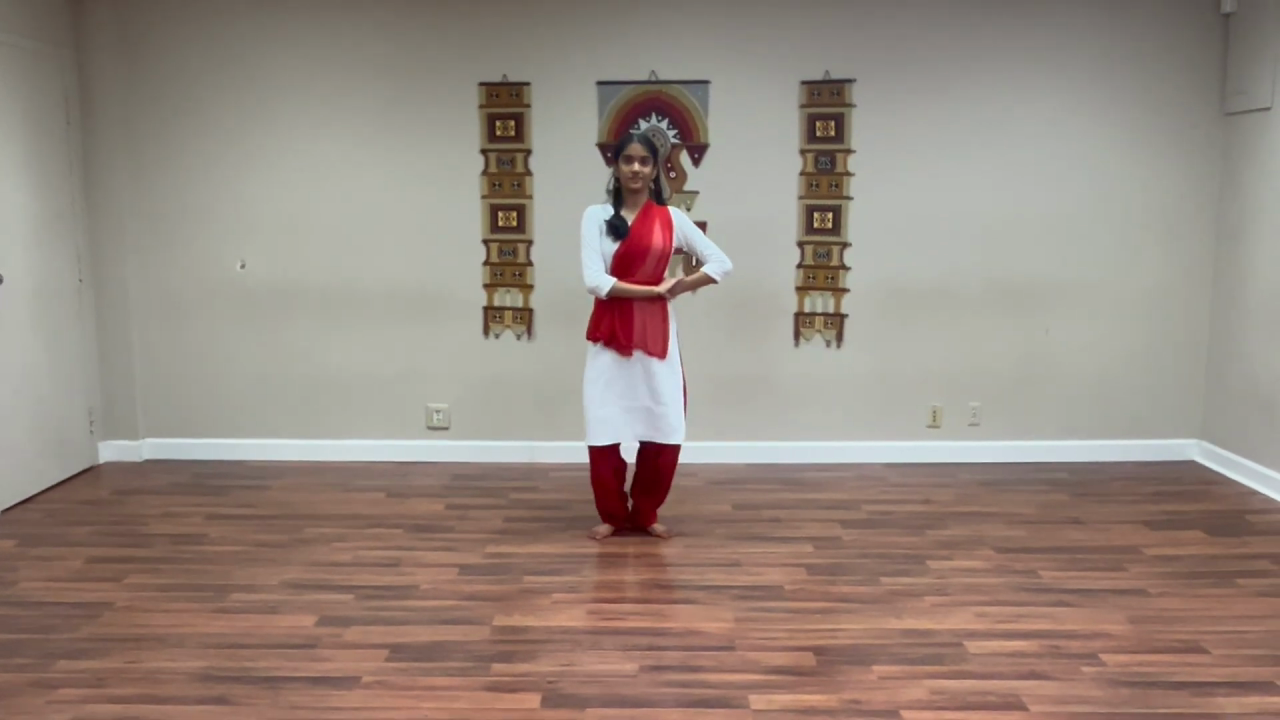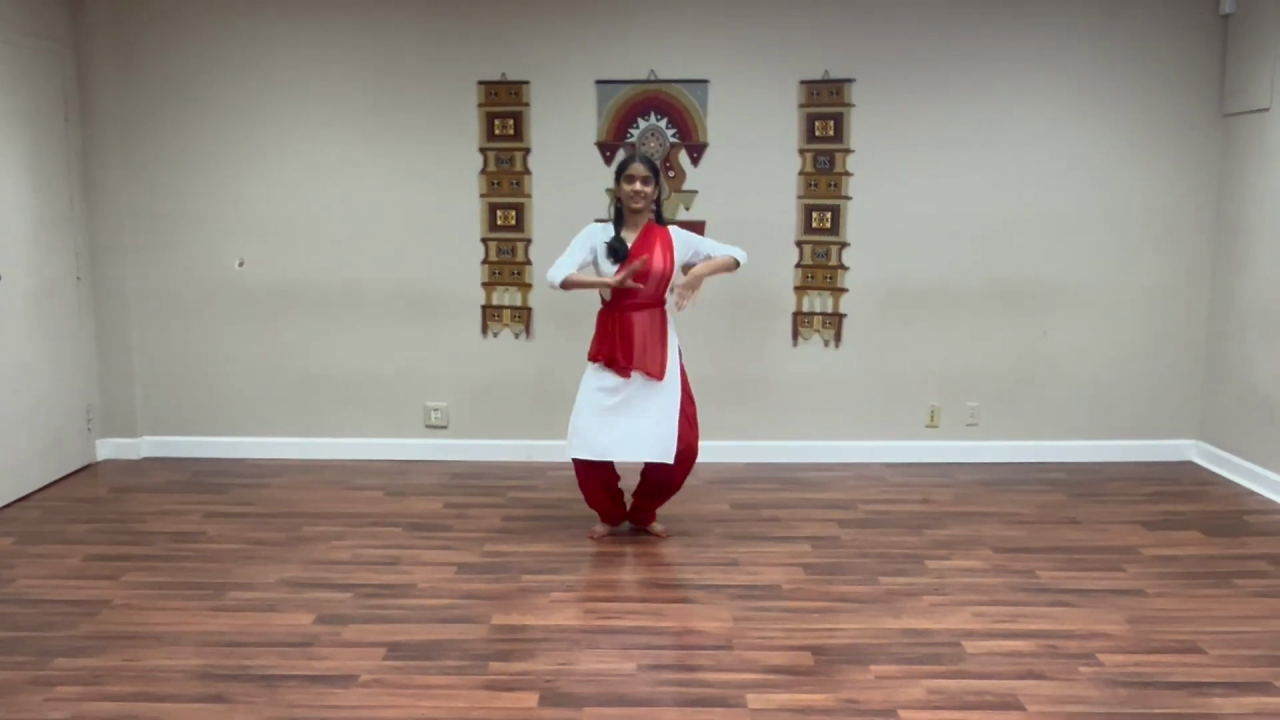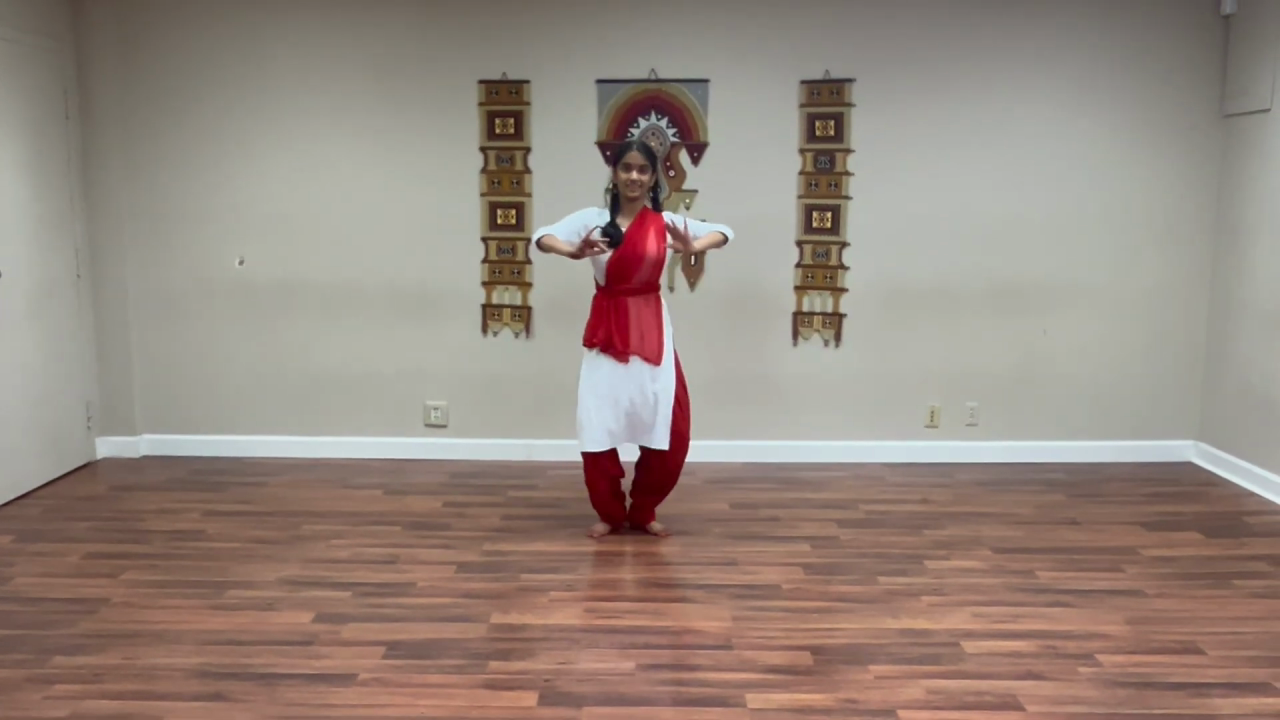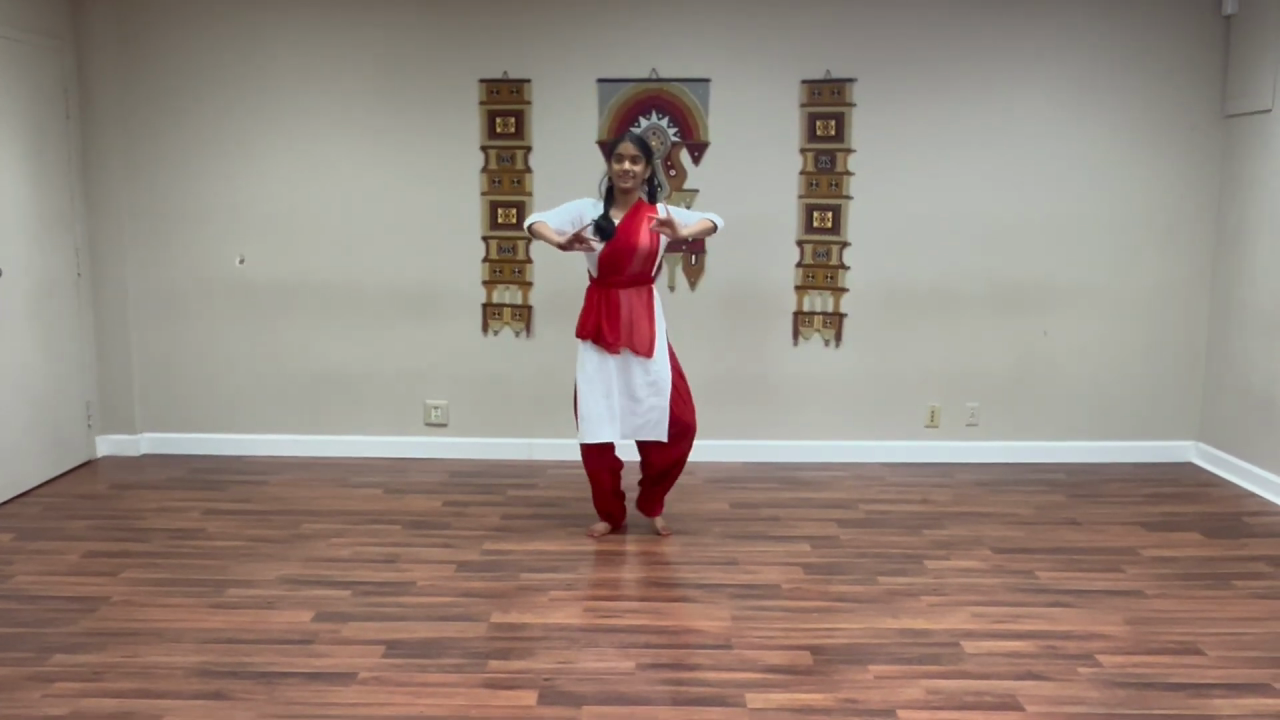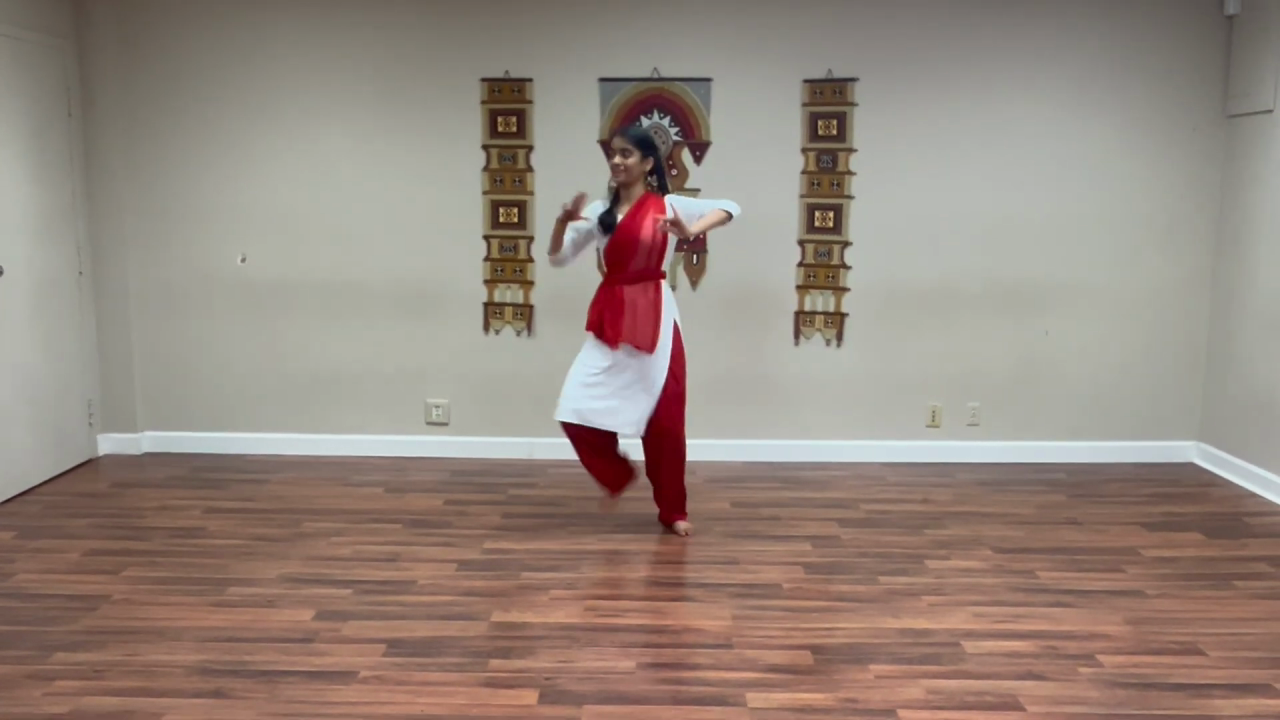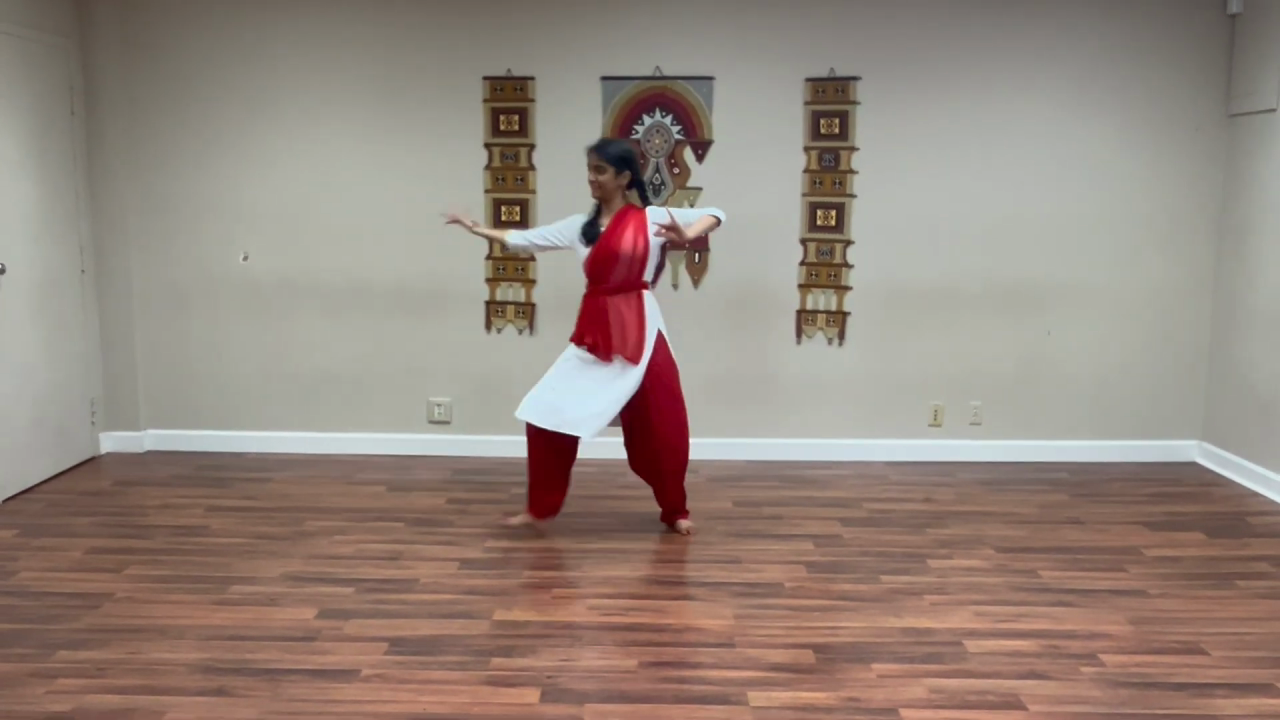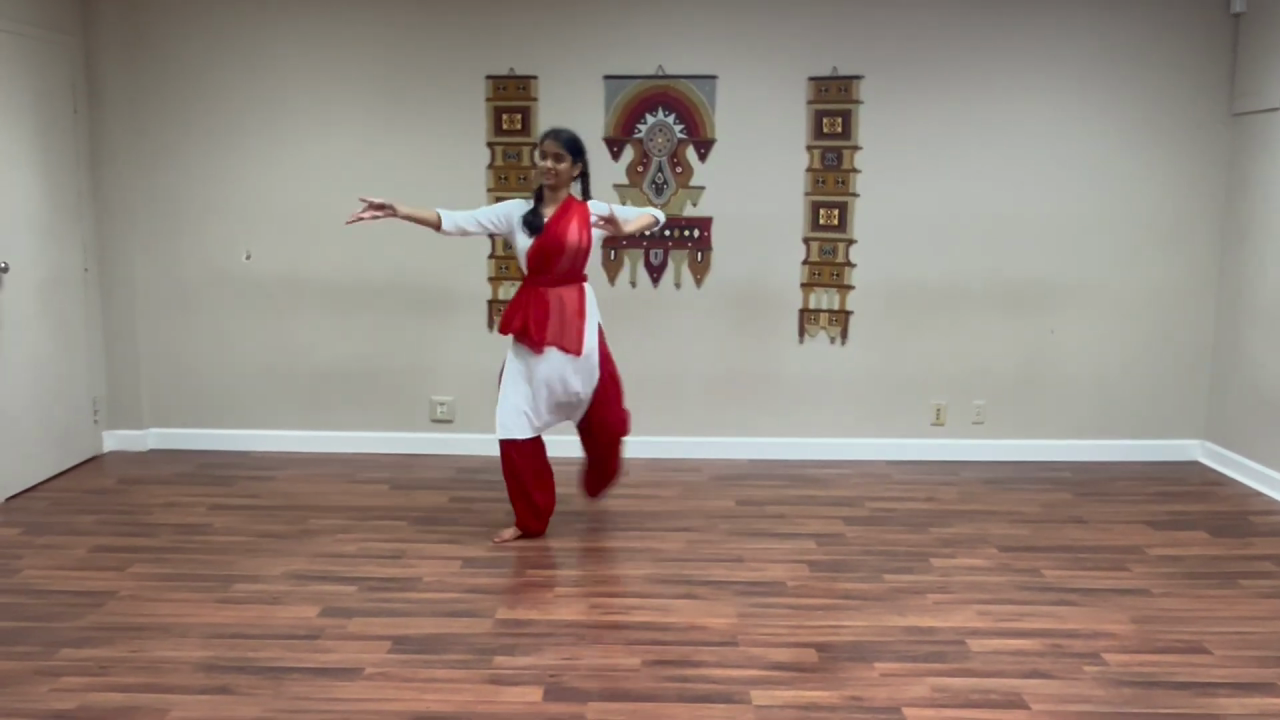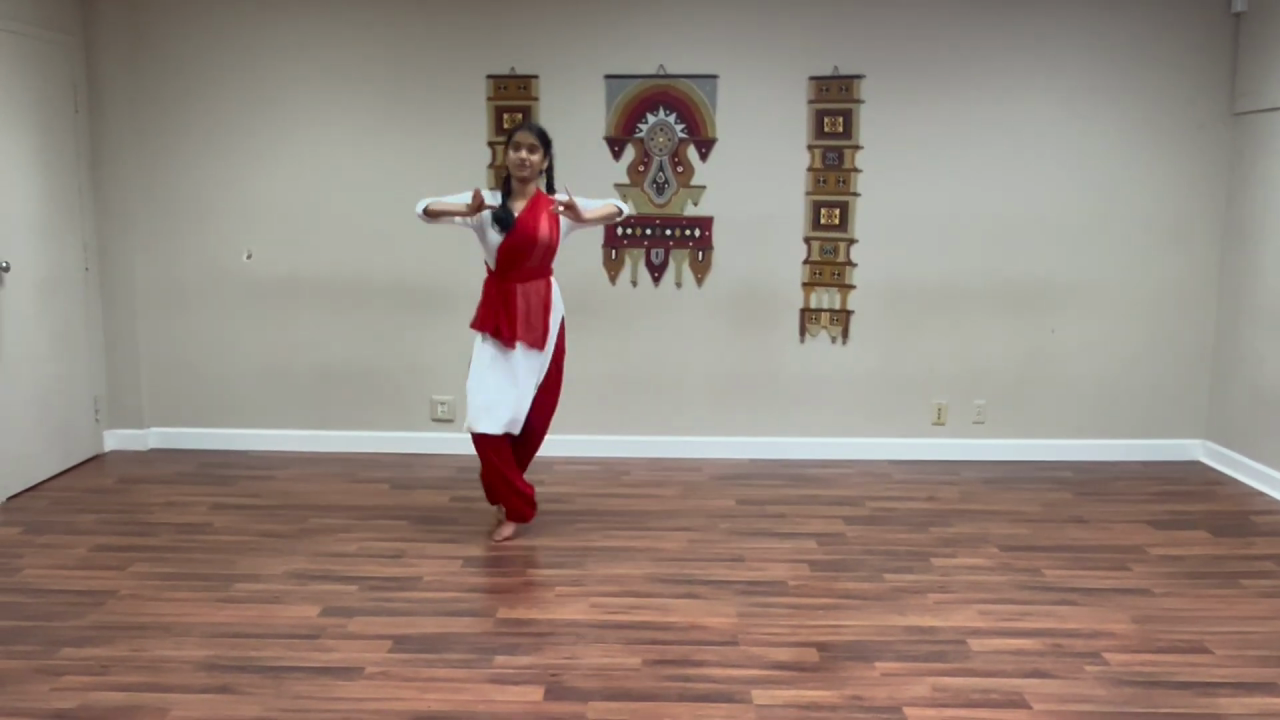
dt=0.3s
person 1, frame 1
left shoulder: (671, 218)
right shoulder: (596, 215)
left elbow: (721, 264)
right elbow: (594, 281)
left wrist: (675, 290)
right wrist: (655, 290)
left hip: (656, 331)
right hip: (610, 333)
left knee: (665, 430)
right knee: (603, 430)
left ankle: (645, 513)
right ankle: (612, 514)
person 1, frame 2
left shoulder: (673, 237)
right shoulder: (597, 235)
left elbow: (735, 255)
right elbow: (555, 275)
left wrist: (699, 272)
right wrist: (606, 281)
left hip: (658, 349)
right hip: (610, 349)
left knee: (680, 448)
right knee: (586, 444)
left ankle: (643, 512)
right ankle: (611, 513)
person 1, frame 3
left shoulder: (666, 223)
right shoulder: (592, 219)
left elbow: (723, 231)
right elbow: (542, 236)
left wrist: (694, 246)
right wrist: (574, 251)
left hip: (652, 332)
right hip: (606, 334)
left knee: (671, 434)
right knee: (597, 432)
left ankle: (643, 511)
right ankle: (610, 513)
person 1, frame 4
left shoulder: (660, 213)
right shoulder: (586, 210)
left elbow: (713, 221)
right elbow: (534, 222)
left wrist: (681, 234)
right wrist: (561, 242)
left hip: (645, 323)
right hip: (599, 323)
left knee: (677, 420)
right knee: (597, 424)
left ankle: (652, 501)
right ankle: (610, 513)
person 1, frame 5
left shoulder: (669, 207)
right shoulder: (598, 211)
left elbow: (727, 208)
right elbow: (557, 258)
left wrist: (691, 231)
right wrist: (565, 222)
left hip: (655, 318)
right hip: (609, 319)
left knee: (664, 422)
right knee: (578, 411)
left ankle: (673, 511)
right ankle: (616, 475)
person 1, frame 6
left shoulder: (652, 219)
right shoulder: (580, 225)
left elbow: (714, 216)
right elbow: (526, 240)
left wrist: (687, 235)
right wrist: (476, 228)
left hip: (639, 330)
right hip: (593, 332)
left knee: (663, 430)
right knee: (545, 414)
left ankle: (675, 510)
right ankle: (541, 507)
person 1, frame 7
left shoulder: (594, 212)
right shoulder: (516, 212)
left elbow: (654, 215)
right elbow: (452, 221)
left wrist: (626, 231)
right wrist: (395, 211)
left hip: (577, 322)
right hip: (531, 325)
left knee: (603, 418)
right knee: (516, 422)
left ankle: (596, 483)
right ankle: (530, 518)
person 1, frame 8
left shoulder: (559, 205)
right shoulder: (486, 201)
left elbow: (619, 207)
right elbow: (427, 207)
left wrist: (585, 218)
right wrist: (463, 213)
left hip: (542, 316)
right hip: (496, 317)
left knee: (531, 416)
right knee: (487, 417)
left ankle: (509, 500)
right ankle: (517, 508)
